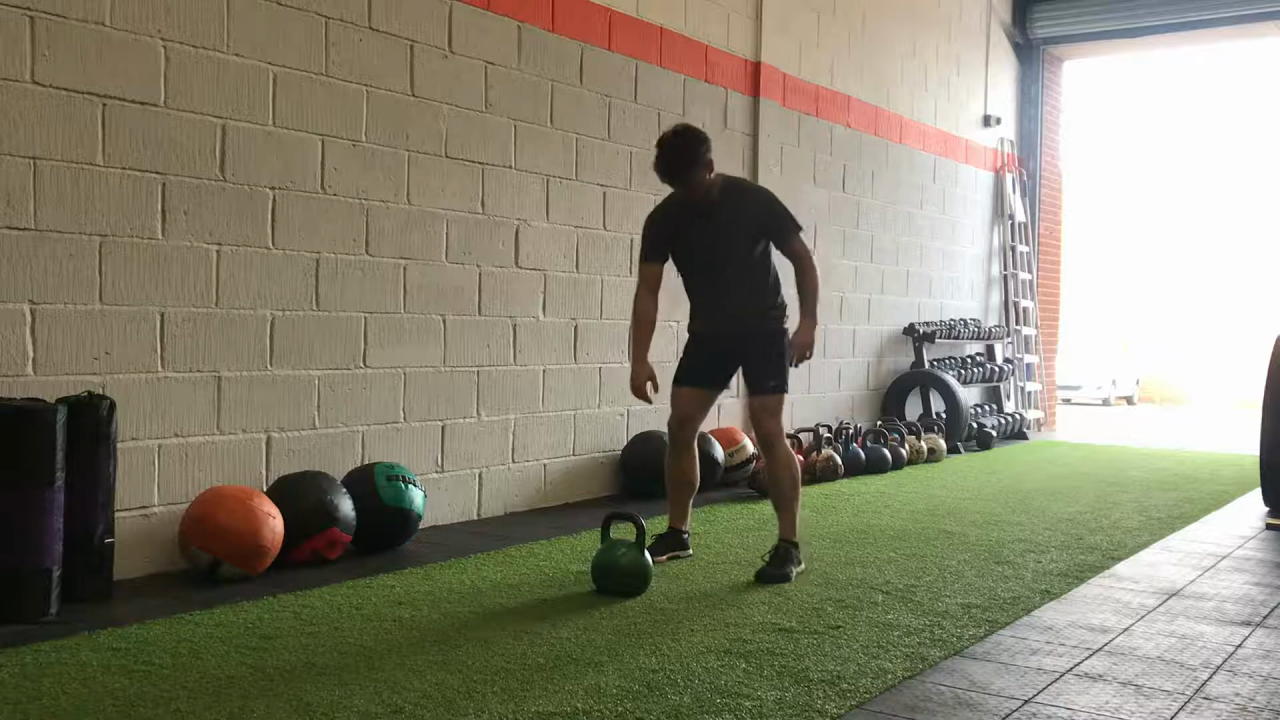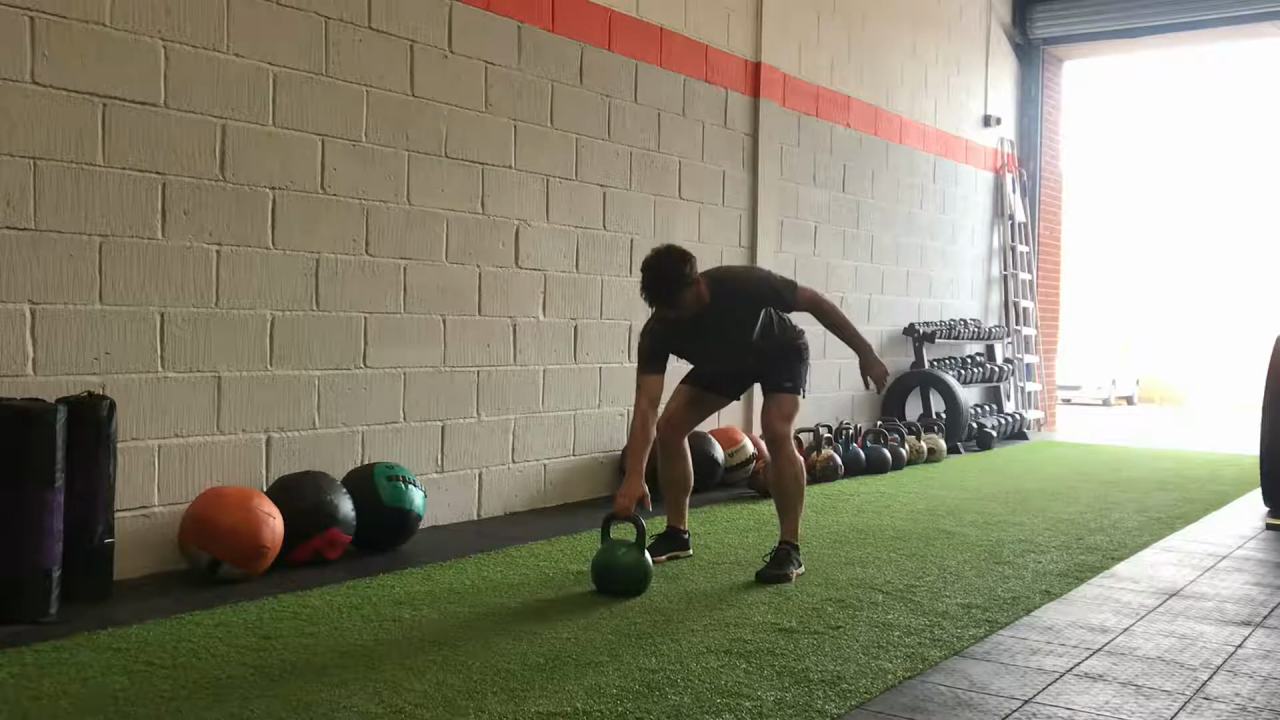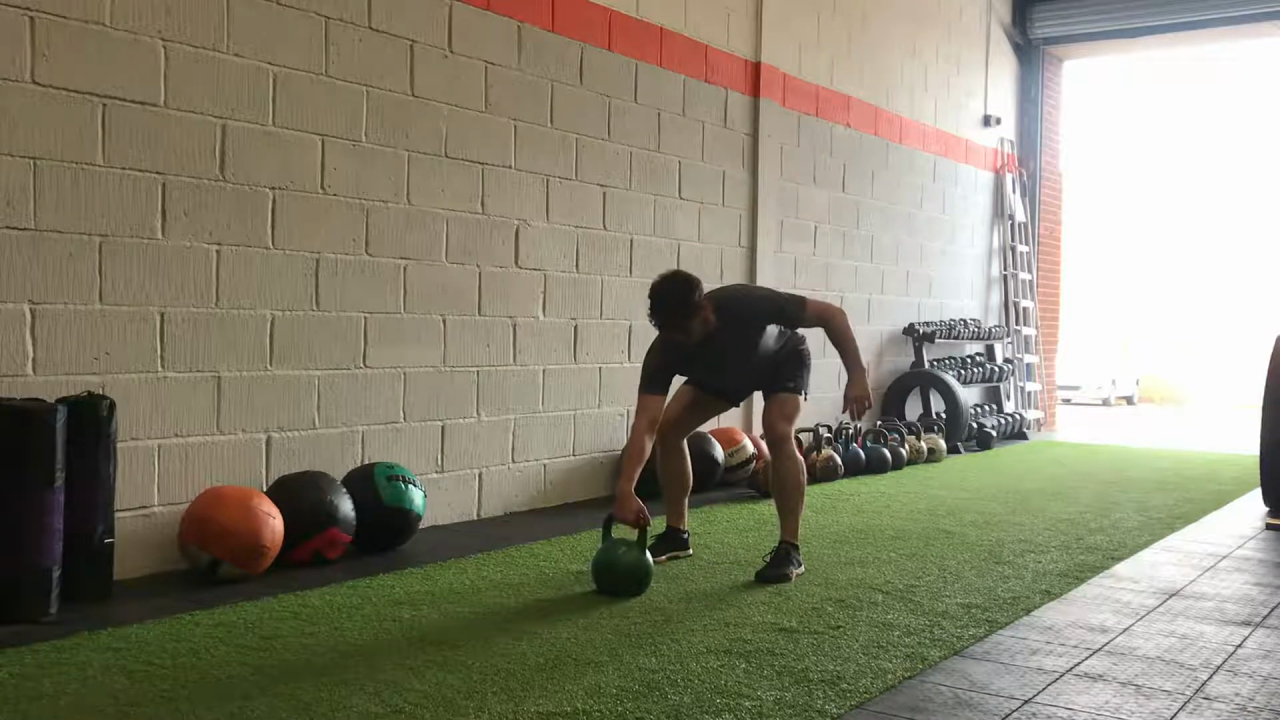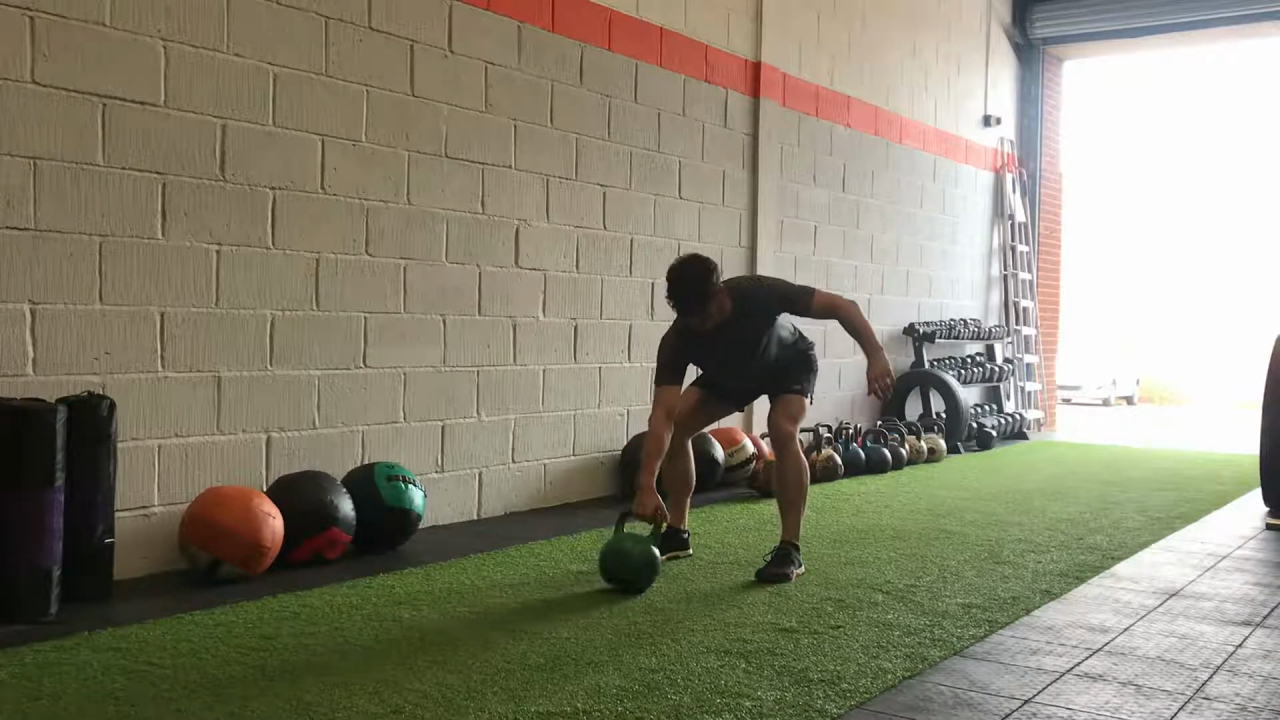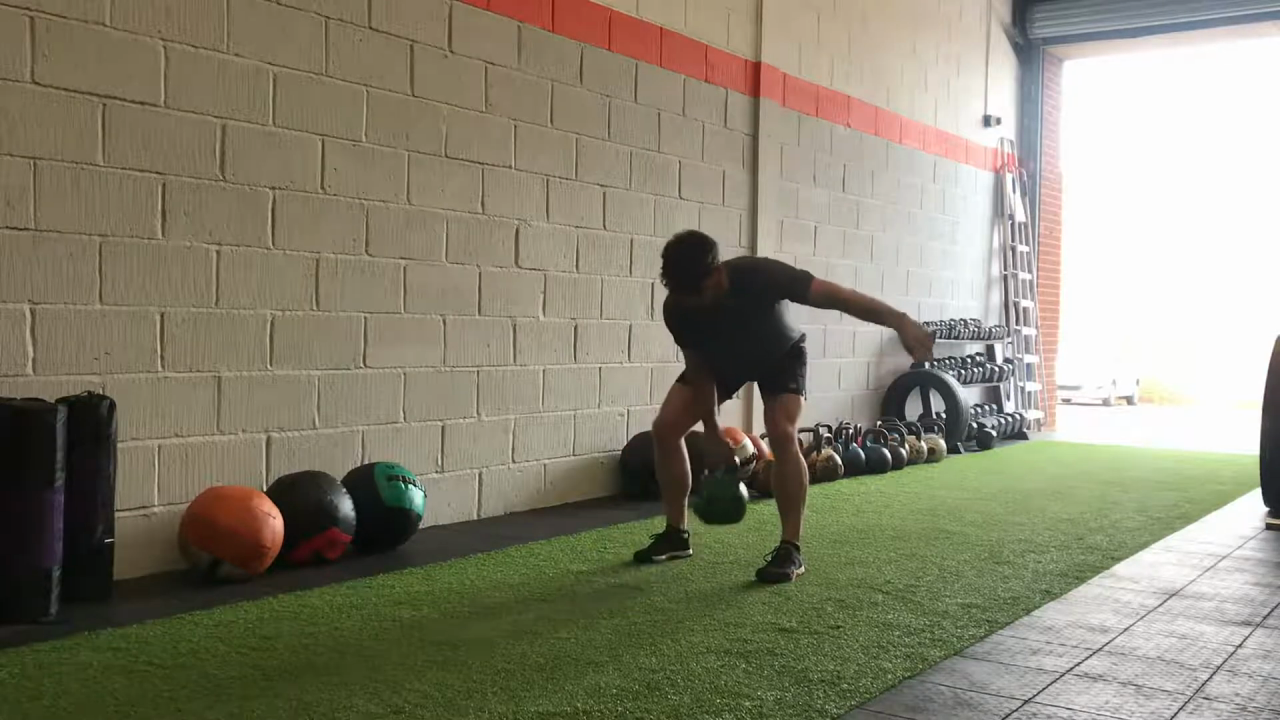
dt=0.4s
person 1, frame 1
left shoulder: (753, 200)
right shoulder: (662, 219)
left elbow: (802, 260)
right elbow: (647, 293)
left wrist: (807, 325)
right wrist: (639, 360)
left hip: (763, 331)
right hip: (708, 336)
left knee: (767, 429)
right knee: (680, 427)
left ankle: (790, 546)
right ankle: (677, 534)
person 1, frame 2
left shoulder: (742, 284)
right shoulder: (658, 331)
left elbow: (816, 302)
right elbow: (646, 407)
left wrist: (866, 354)
right wrist: (633, 478)
left hip: (781, 353)
right hip: (720, 365)
left knee: (776, 432)
right knee: (669, 429)
left ankle: (790, 549)
right ankle: (677, 534)
person 1, frame 3
left shoulder: (746, 304)
right shoulder: (664, 352)
left elbow: (832, 314)
right elbow: (646, 425)
left wrist: (857, 375)
right wrist: (624, 490)
left hip: (783, 359)
right hip: (721, 374)
left knee: (778, 432)
right knee: (668, 430)
left ankle: (789, 550)
right ankle: (676, 534)
person 1, frame 4
left shoulder: (758, 294)
right shoulder: (677, 340)
left elbow: (842, 306)
right elbow: (663, 415)
left wrist: (876, 354)
right wrist: (645, 487)
left hip: (791, 362)
right hip: (729, 376)
left knee: (783, 432)
right knee: (675, 430)
left ankle: (790, 550)
right ankle: (676, 534)
person 1, frame 5
left shoulder: (757, 276)
right shoulder: (676, 308)
left elbow: (838, 296)
right elbow: (698, 371)
left wrist: (902, 323)
right wrist: (713, 436)
left hip: (781, 354)
right hip: (721, 360)
left knee: (783, 434)
right knee: (666, 427)
left ankle: (790, 549)
right ankle: (675, 534)
